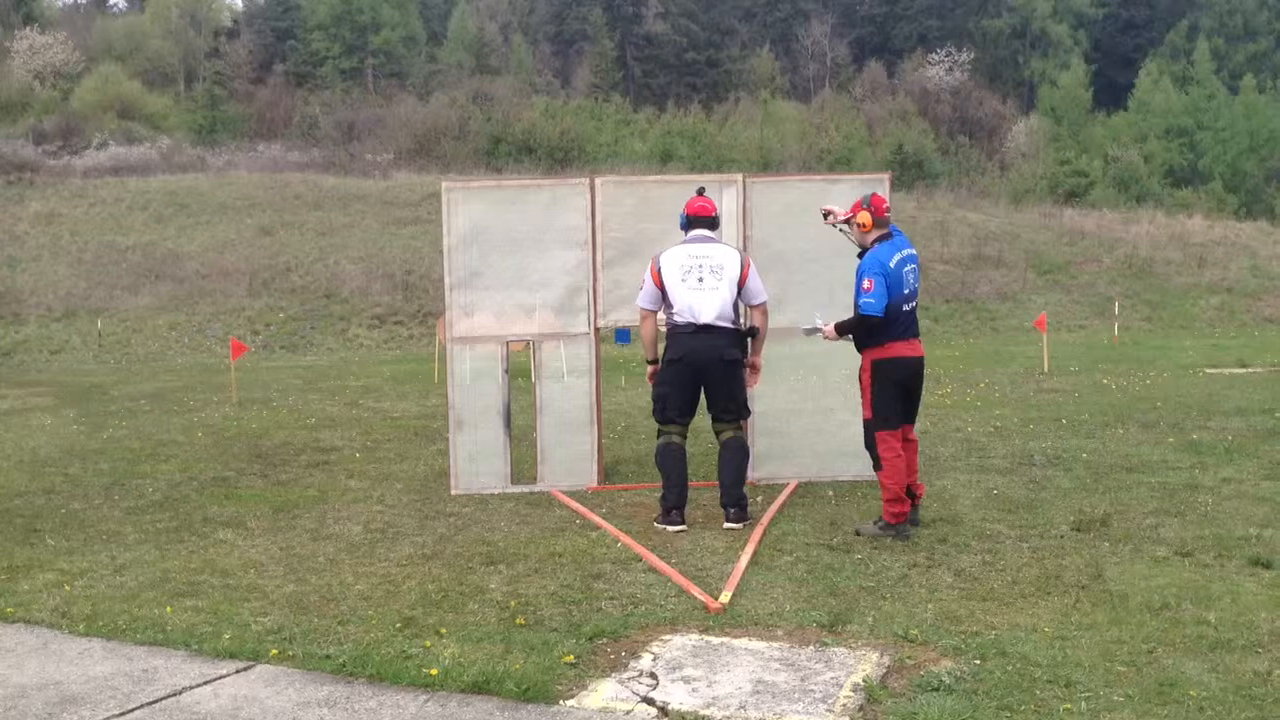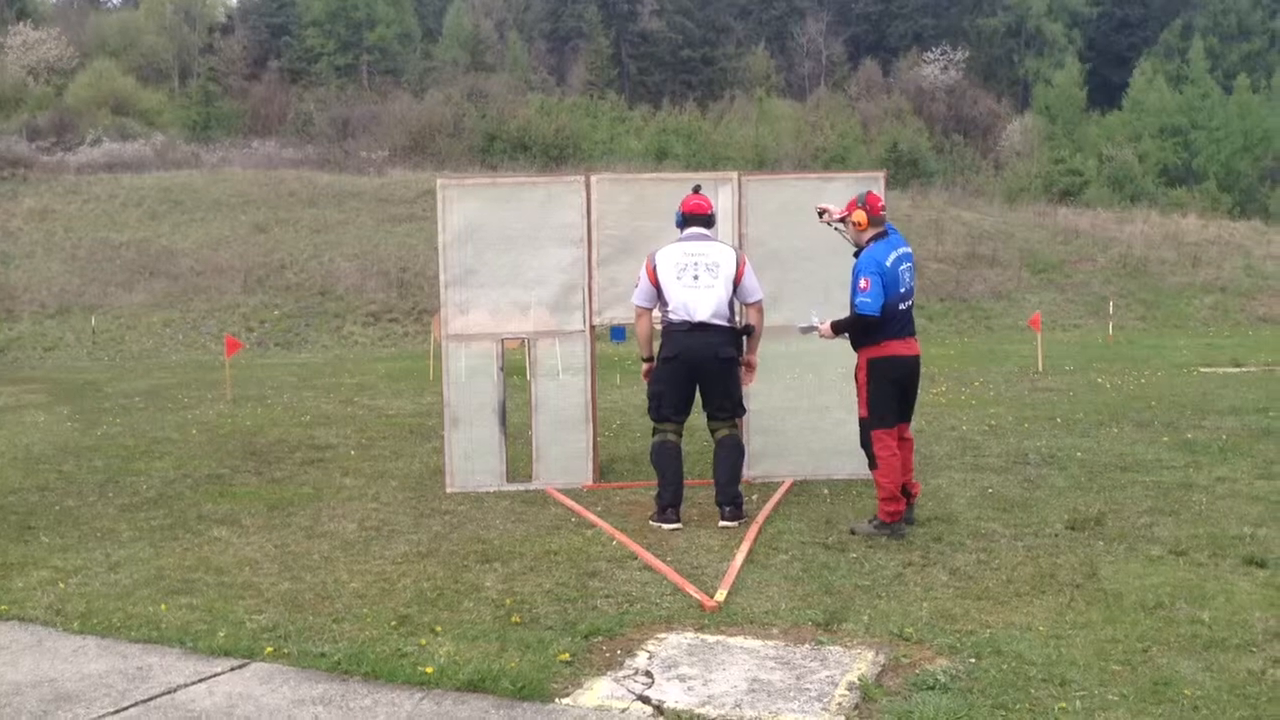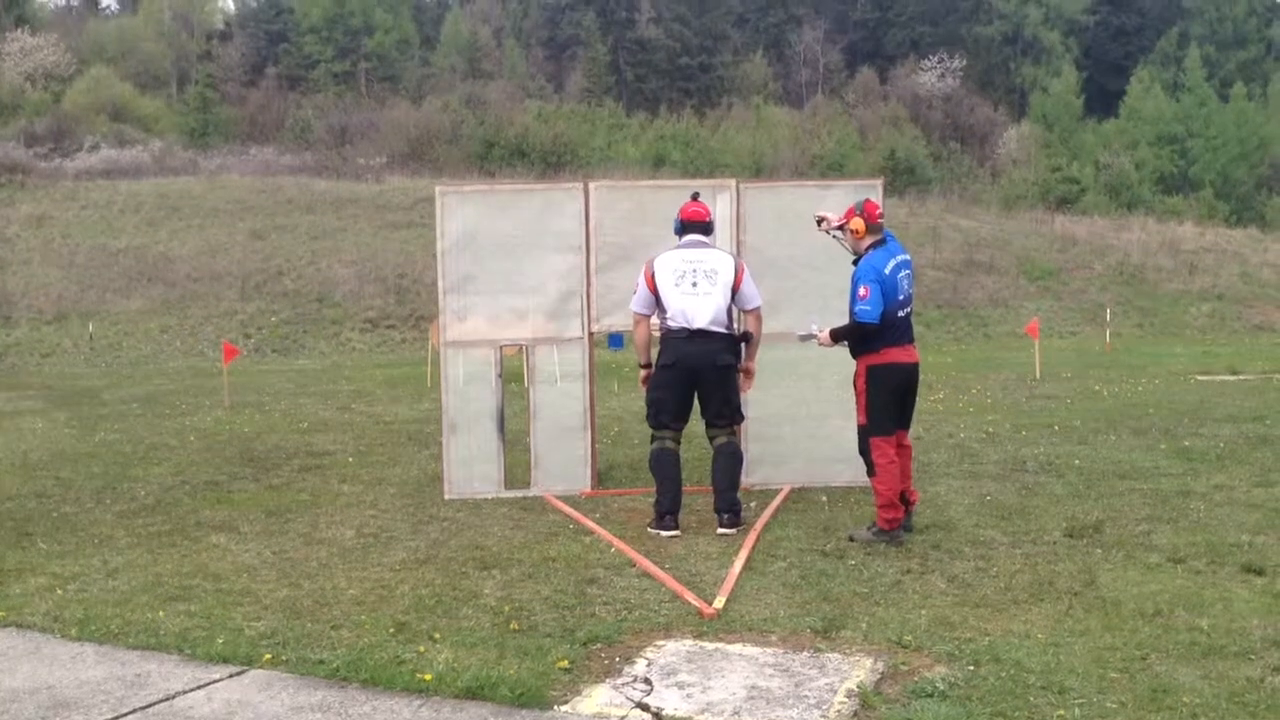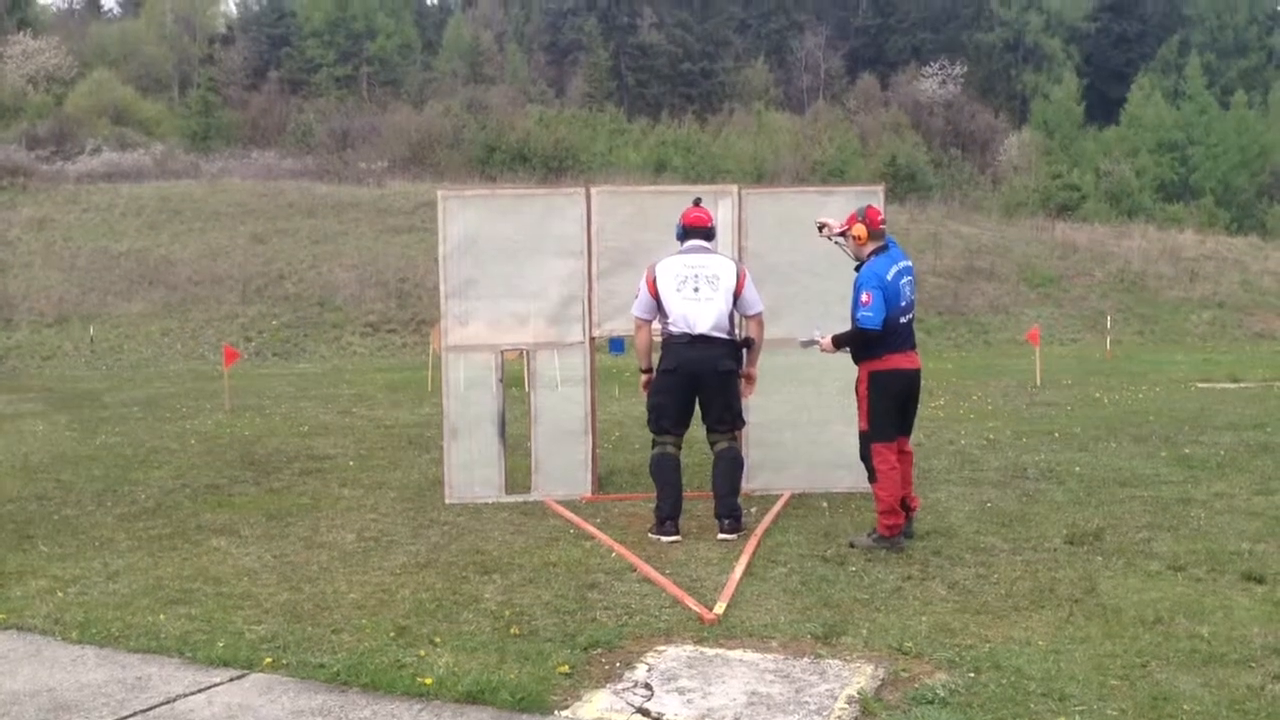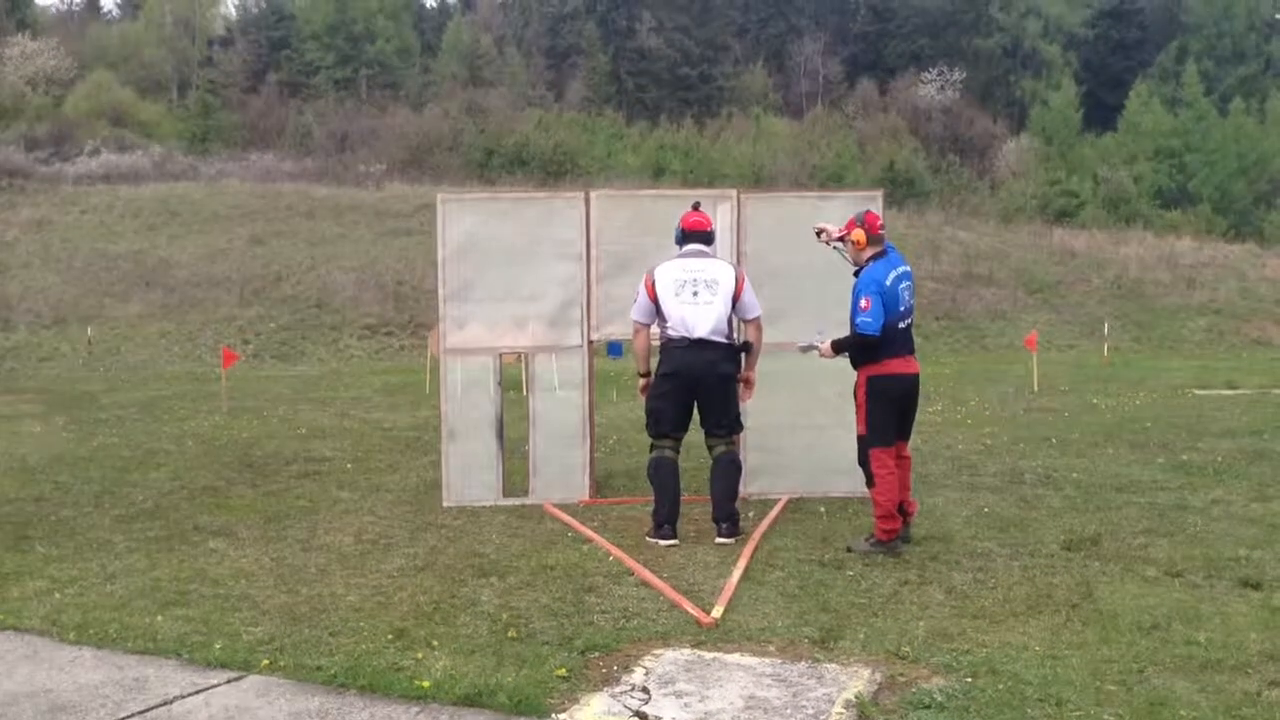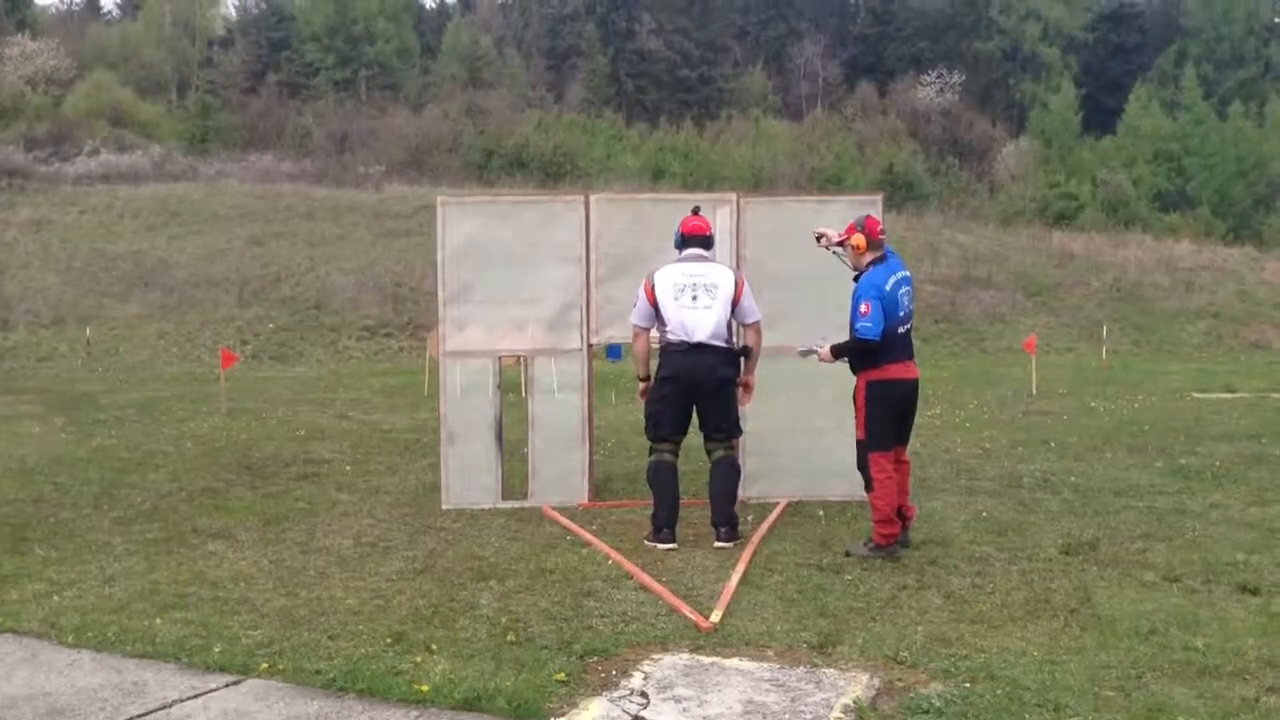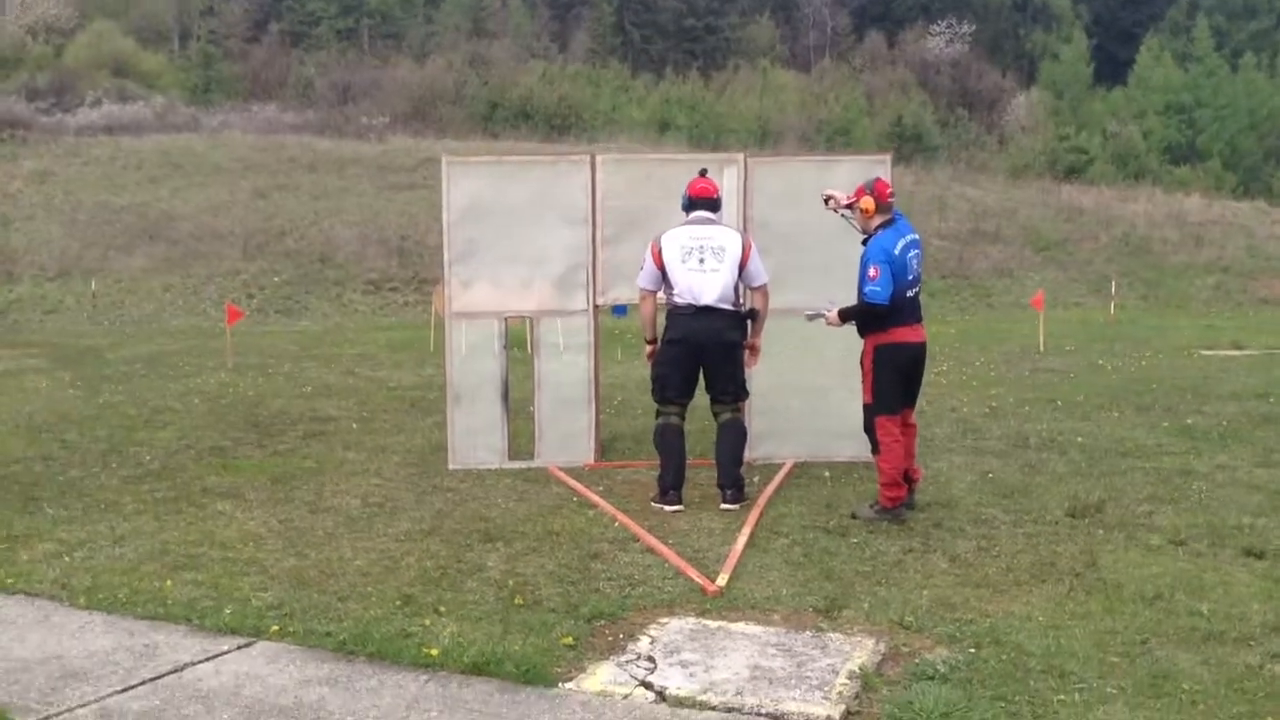
dt=0.3s
person 1, frame 1
left shoulder: (873, 262)
right shoulder: (903, 244)
left elbow: (870, 316)
right elbow: (886, 229)
left wrist: (839, 329)
right wrist: (845, 218)
left hip: (884, 360)
right hip: (912, 354)
left knee: (884, 439)
right knee: (904, 433)
left ankle: (895, 519)
right ankle: (911, 503)
person 1, frame 2
left shoulder: (868, 260)
right shoulder: (898, 242)
left elbow: (866, 315)
right elbow: (880, 228)
left wrist: (835, 328)
right wrist: (841, 217)
left hip: (880, 358)
right hip: (908, 352)
left knee: (880, 438)
right knee: (900, 431)
left ankle: (890, 517)
right ankle: (906, 503)
person 1, frame 3
left shoulder: (868, 267)
right shoulder: (897, 250)
left elbow: (866, 323)
right elbow: (880, 234)
left wrist: (834, 335)
right wrist: (839, 223)
left hip: (879, 367)
right hip: (907, 360)
left knee: (878, 445)
right knee: (898, 439)
left ankle: (889, 524)
right ankle: (905, 510)
person 1, frame 4
left shoulder: (870, 274)
right shoulder: (899, 255)
left elbow: (868, 329)
right elbow: (879, 242)
left wrist: (836, 342)
right wrist: (841, 229)
left hip: (881, 372)
right hip: (909, 366)
left knee: (880, 451)
right knee: (900, 445)
left ankle: (889, 530)
right ankle: (905, 516)
person 1, frame 5
left shoulder: (869, 279)
right shoulder: (897, 260)
left elbow: (867, 335)
right elbow: (880, 246)
left wrist: (835, 347)
right wrist: (839, 235)
left hip: (880, 377)
right hip: (907, 371)
left knee: (878, 456)
right knee: (898, 450)
left ankle: (887, 534)
right ankle: (903, 521)
person 1, frame 6
left shoulder: (869, 284)
right shoulder: (897, 265)
left elbow: (867, 340)
right elbow: (877, 252)
left wrist: (835, 352)
right wrist: (838, 239)
left hip: (879, 382)
right hip: (907, 376)
left knee: (877, 461)
right knee: (896, 455)
left ankle: (885, 539)
right ankle: (901, 525)
person 1, frame 7
left shoulder: (878, 248)
right shoulder: (906, 229)
left elbow: (875, 304)
right elbow: (887, 214)
left wrist: (842, 315)
right wrist: (847, 203)
left hip: (887, 346)
right hip: (914, 339)
left knee: (883, 423)
right knee: (903, 418)
left ankle: (891, 501)
right ankle: (907, 487)
person 2, frame 1
left shoulder: (663, 260)
right shoulder: (737, 258)
left elbow: (647, 315)
right elbow: (759, 310)
left wrist: (652, 360)
right wrist: (755, 354)
left hip: (681, 346)
right hip: (724, 346)
left knee: (672, 429)
right knee: (730, 428)
left ankle: (673, 512)
right ankle: (734, 510)
person 2, frame 2
left shoulder: (659, 258)
right shoulder: (732, 256)
left elbow: (642, 314)
right elbow: (755, 308)
left wrist: (647, 358)
right wrist: (750, 353)
left hip: (676, 344)
right hip: (720, 344)
left knee: (667, 427)
right knee: (726, 426)
left ankle: (668, 510)
right ankle: (729, 508)
person 2, frame 3
left shoulder: (657, 264)
right shoulder: (731, 263)
left elbow: (640, 319)
right elbow: (754, 315)
left wrist: (645, 365)
right wrist: (749, 359)
left hip: (675, 351)
right hip: (718, 351)
left knee: (665, 434)
right knee: (724, 433)
left ankle: (667, 517)
right ankle: (727, 515)
person 2, frame 4
left shoulder: (659, 269)
right shoulder: (733, 268)
left elbow: (642, 325)
right elbow: (755, 320)
left wrist: (646, 369)
right wrist: (751, 365)
left hip: (676, 356)
right hip: (720, 357)
left knee: (666, 439)
right knee: (725, 438)
left ankle: (667, 523)
right ankle: (728, 520)
person 2, frame 5
left shoulder: (658, 274)
right shoulder: (731, 273)
left elbow: (640, 329)
right elbow: (754, 324)
left wrist: (644, 373)
right wrist: (749, 369)
left hip: (675, 359)
right hip: (719, 360)
left knee: (664, 443)
right knee: (723, 442)
left ankle: (665, 527)
right ankle: (726, 525)
person 2, frame 6
left shoulder: (657, 278)
right shoulder: (731, 276)
left elbow: (640, 332)
right elbow: (753, 329)
left wrist: (643, 377)
right wrist: (748, 372)
left hip: (674, 364)
right hip: (718, 364)
left knee: (663, 446)
right knee: (722, 446)
left ankle: (663, 530)
right ankle: (725, 528)
person 2, frame 7
left shoulder: (664, 241)
right shoulder: (738, 240)
left elbow: (647, 295)
right elbow: (760, 291)
left wrist: (650, 339)
right wrist: (755, 335)
left hip: (681, 327)
right hip: (724, 327)
left knee: (670, 409)
right knee: (728, 409)
left ankle: (670, 492)
right ankle: (731, 490)
